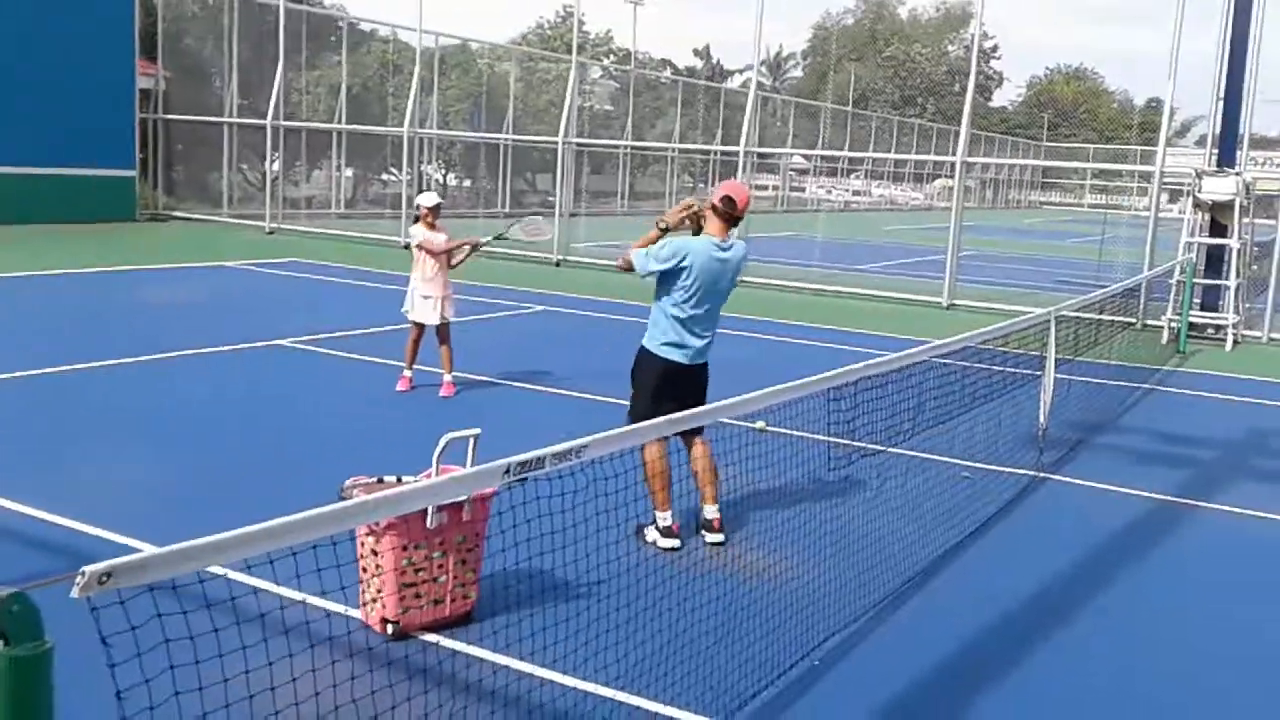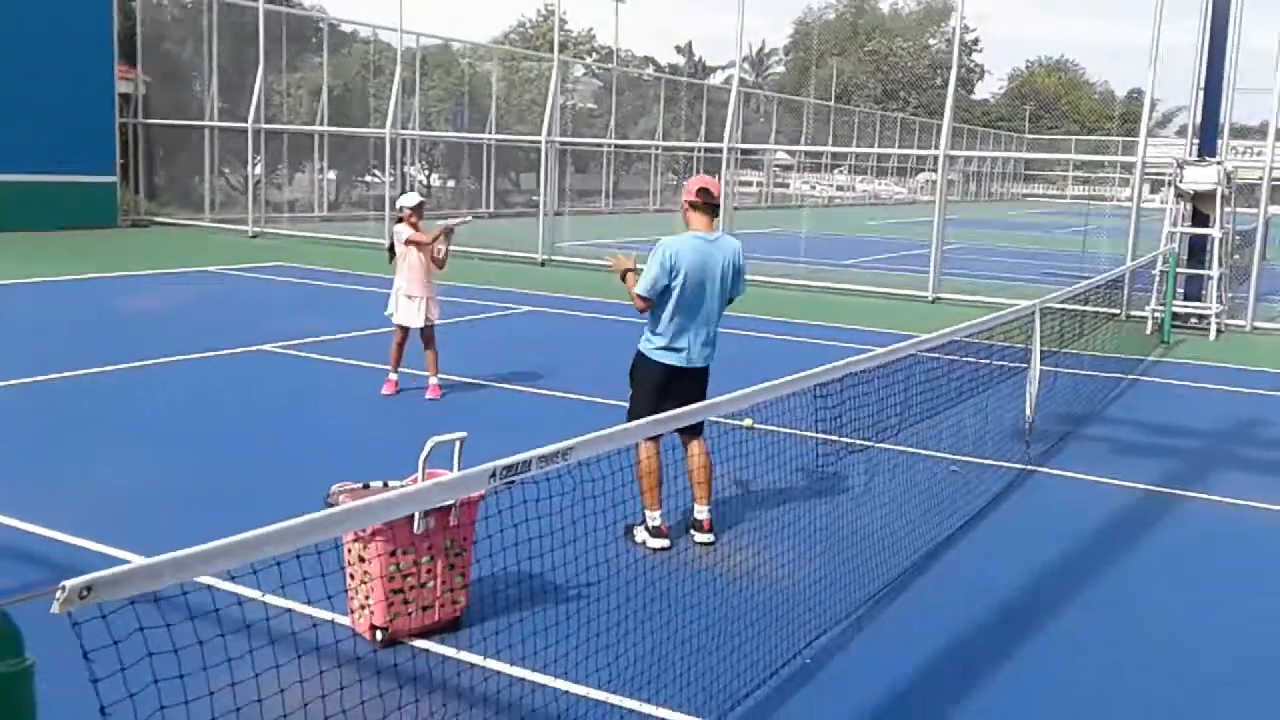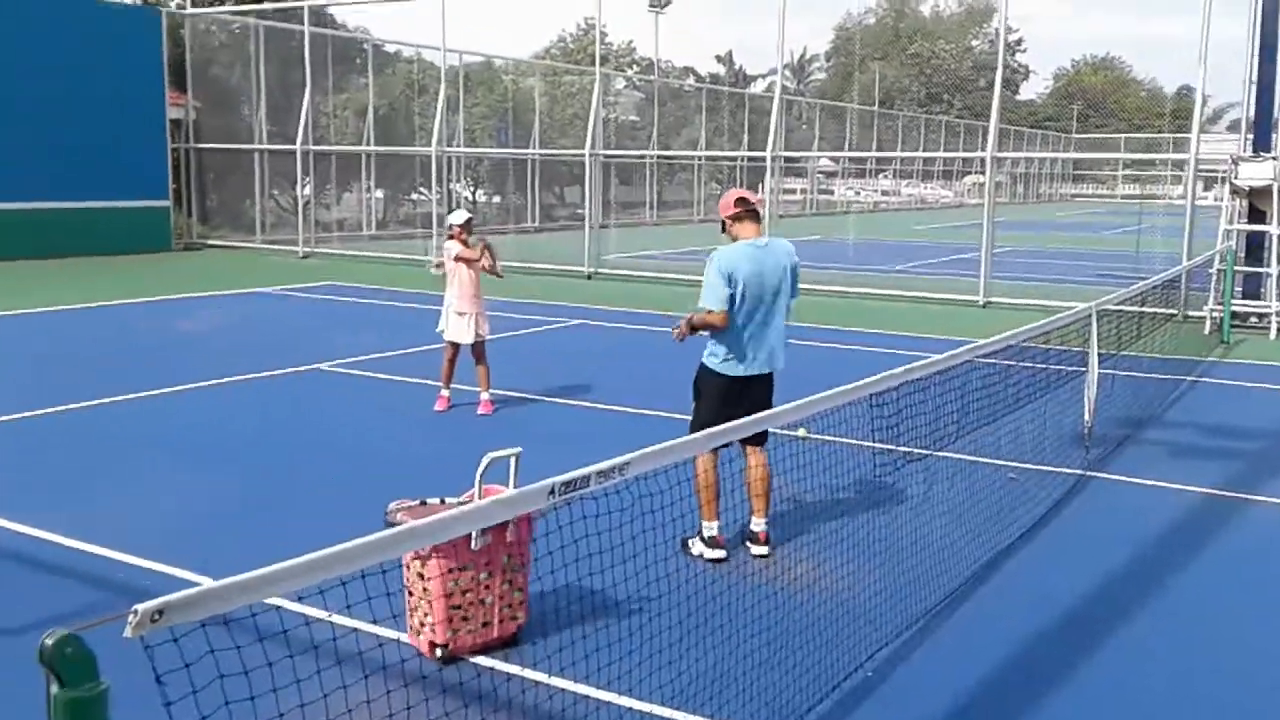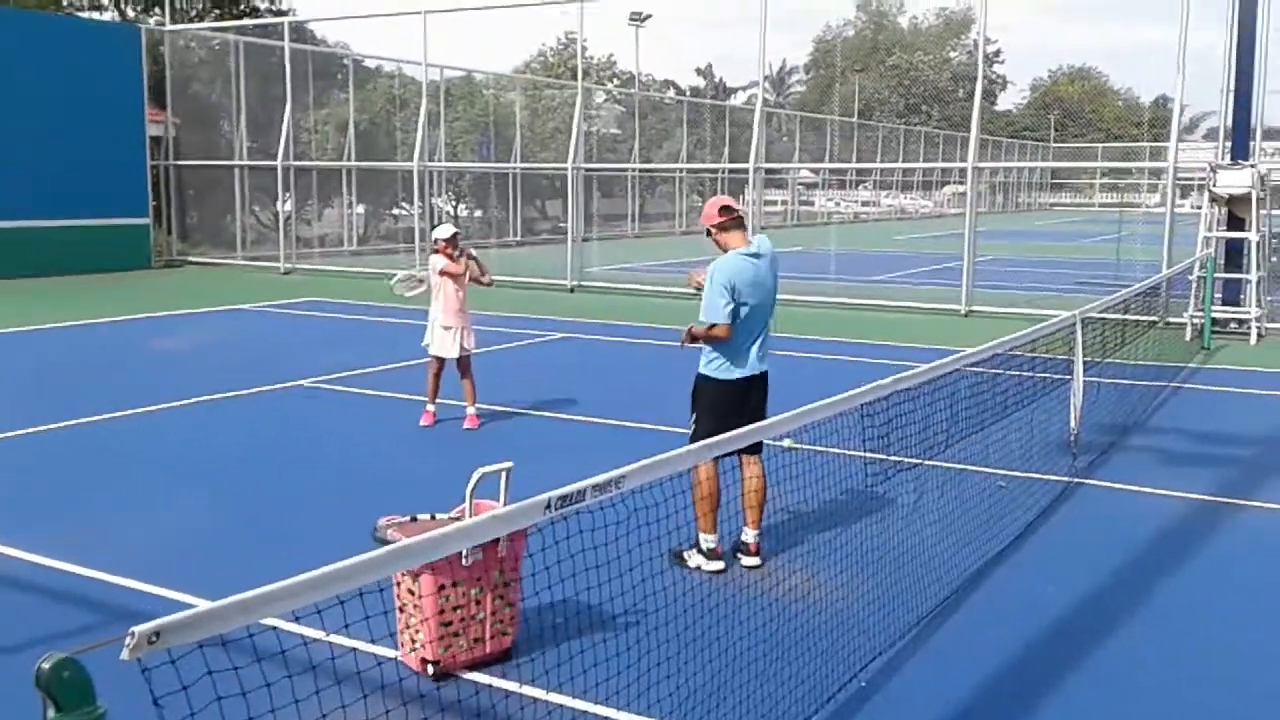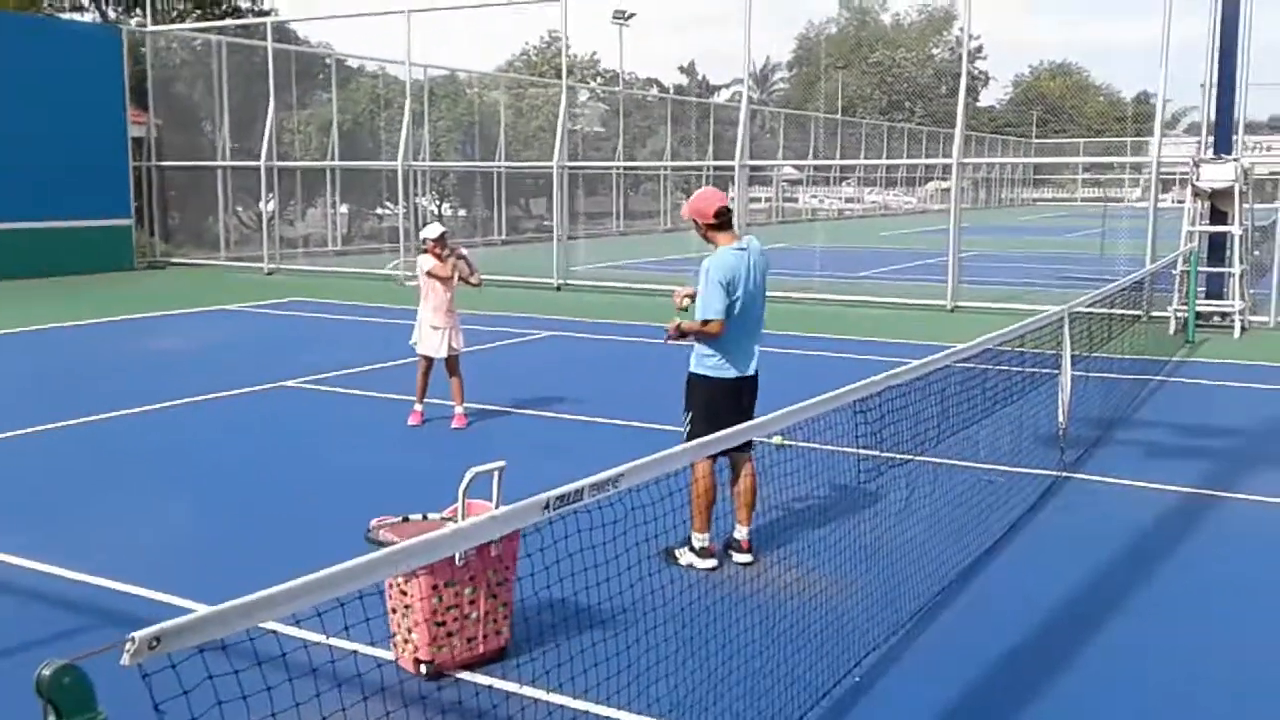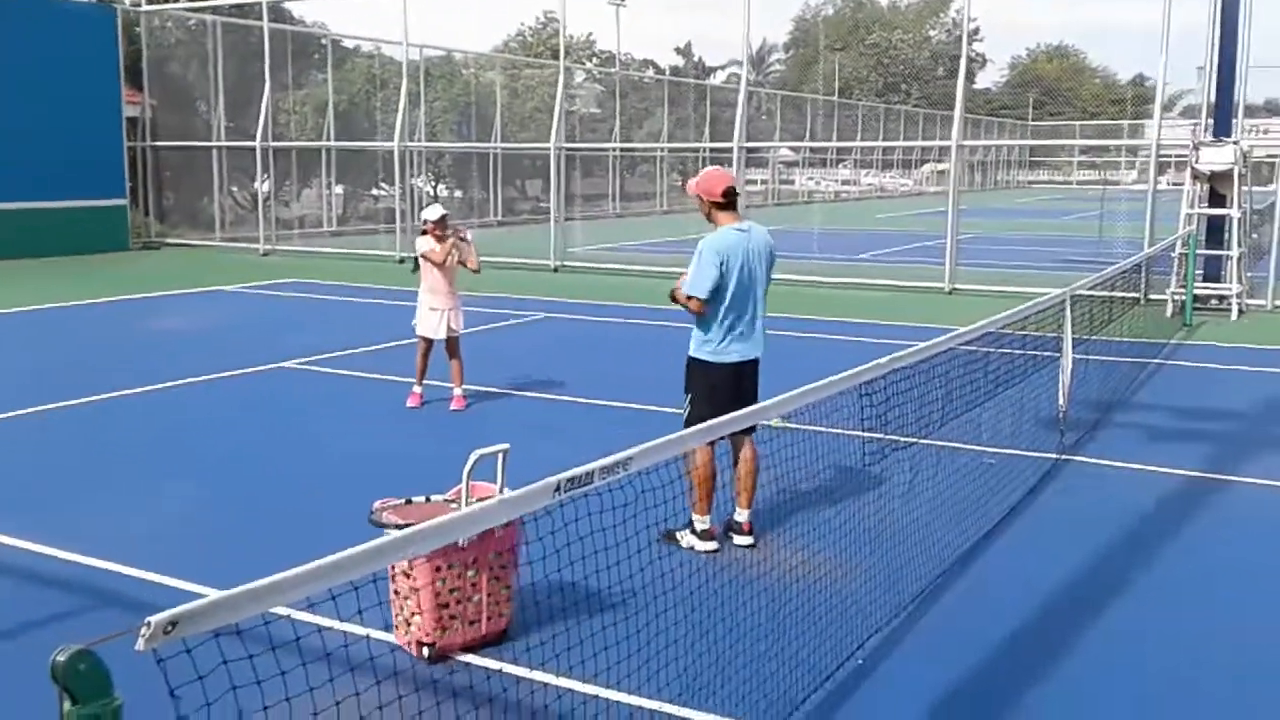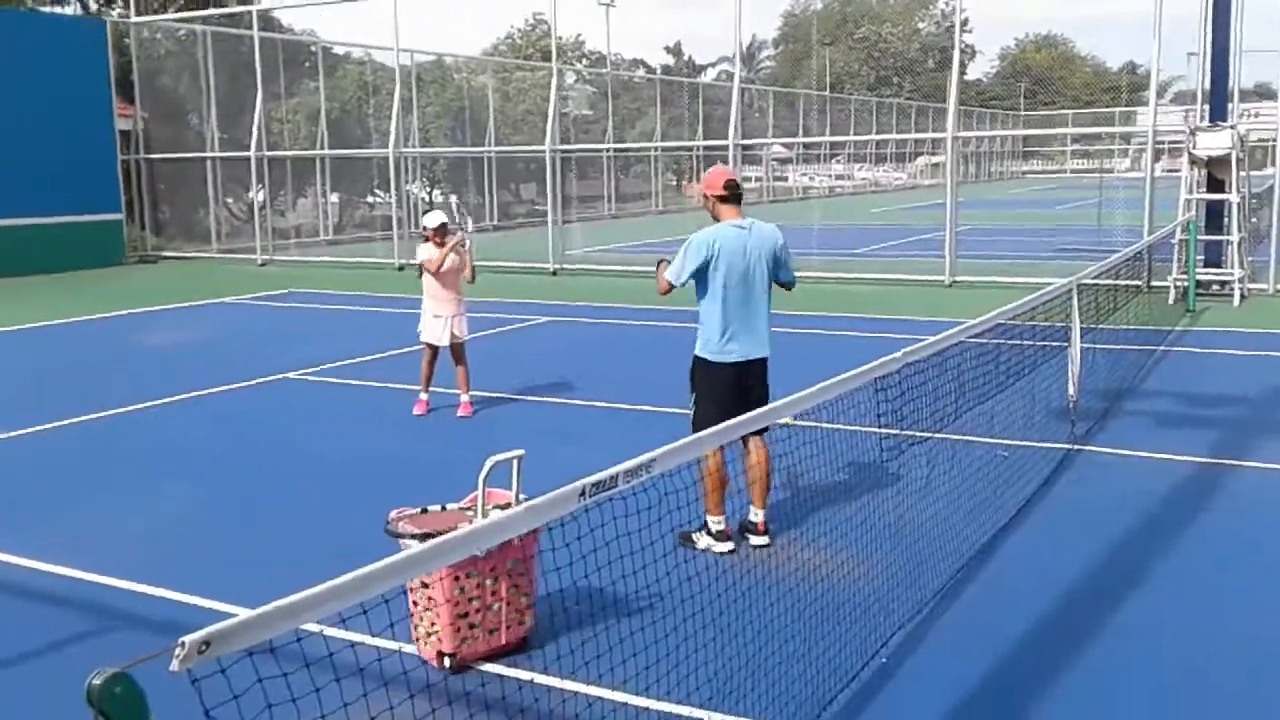
dt=0.2s
person 1, frame 1
left shoulder: (682, 248)
right shoulder: (738, 252)
left elbow: (626, 262)
left wrist: (664, 225)
right wrist: (696, 227)
left hip: (659, 355)
right hip: (696, 358)
left knee: (652, 438)
right knee: (694, 434)
left ankle: (664, 525)
right ankle: (712, 518)
person 1, frame 2
left shoulder: (669, 247)
right shoulder: (733, 249)
left elbow: (642, 303)
left wrist: (627, 272)
left hip: (658, 358)
right hip: (699, 360)
left knee: (646, 438)
right knee: (694, 437)
left ankle: (654, 525)
right ankle: (702, 519)
person 1, frame 3
left shoulder: (724, 258)
right shoulder: (786, 251)
left elbow: (717, 318)
left wrist: (690, 322)
left hip: (722, 369)
right hip: (764, 368)
left knee: (705, 449)
right knee: (755, 448)
left ankle: (710, 536)
right ankle: (759, 531)
person 1, frame 4
left shoulder: (722, 268)
right shoulder: (766, 248)
left elbow: (720, 330)
left wrist: (693, 332)
left hip: (720, 377)
right hip: (756, 375)
left knee: (704, 458)
right knee: (751, 457)
left ankle: (708, 548)
right ankle: (750, 542)
person 1, frame 5
left shoulder: (715, 265)
right shoulder: (755, 250)
left elbow: (714, 327)
left wrist: (682, 328)
right wrist: (696, 294)
left hip: (712, 376)
right hip: (746, 373)
left knee: (701, 457)
right knee: (742, 456)
left ankle: (700, 546)
right ankle: (742, 540)
person 1, frame 6
left shoulder: (712, 245)
right shoulder: (762, 237)
left elbow: (698, 304)
left wrist: (678, 293)
left hip: (711, 358)
right hip: (748, 355)
left knee: (700, 442)
right knee: (742, 438)
left ankle: (701, 528)
right ankle: (742, 522)
person 1, frame 7
left shoulder: (705, 240)
right shoulder: (771, 235)
left elbow: (664, 287)
right elbow: (788, 283)
left wrist: (663, 266)
left hip: (715, 357)
right hip: (756, 354)
right knee: (754, 438)
left ankle: (716, 529)
right ankle: (758, 522)
person 2, frame 1
left shoulder: (442, 233)
right shoulder: (415, 231)
left elbow: (449, 263)
right elbow: (437, 249)
left wrist: (468, 250)
right wrist: (465, 242)
left hip: (442, 292)
right hip: (421, 291)
left knee: (444, 336)
right knee: (415, 335)
left ankle: (448, 379)
right ankle: (406, 375)
person 2, frame 2
left shoulder: (426, 234)
right shoulder: (399, 230)
left elbow: (439, 265)
right elbow: (426, 241)
left wrist: (446, 242)
right wrist: (442, 230)
left hip: (426, 292)
right hip: (405, 292)
left knee: (428, 339)
right knee: (399, 337)
left ankle: (433, 382)
right ankle: (392, 378)
person 2, frame 3
left shoulder: (477, 250)
right shoulder: (450, 247)
left elbow: (498, 272)
right elbow: (475, 256)
left wrist: (488, 248)
right wrist: (483, 244)
left hip: (475, 308)
right hip: (456, 308)
left knee: (480, 354)
right knee: (450, 353)
left ankle: (485, 397)
right ankle: (444, 394)
person 2, frame 4
left shoulder: (463, 264)
right shoulder: (435, 260)
left elbow: (487, 281)
right elbow: (459, 270)
left wrist: (474, 258)
right wrist: (464, 257)
left hip: (461, 322)
right hip: (441, 322)
left knee: (465, 368)
right knee: (435, 368)
left ankle: (471, 412)
right ankle: (430, 409)
person 2, frame 5
left shoulder: (453, 264)
right shoulder: (423, 260)
left elbow: (476, 281)
right elbow: (446, 273)
left wrist: (464, 258)
right wrist: (453, 256)
left hip: (449, 322)
right hip: (429, 322)
left knee: (453, 368)
right knee: (424, 367)
left ankle: (459, 411)
right ankle: (417, 409)
person 2, frame 6
left shoulder: (456, 245)
right shoulder: (422, 242)
left elbow: (475, 267)
right elbow: (439, 259)
left wrist: (468, 242)
right wrist: (452, 239)
left hip: (450, 303)
right hip: (429, 303)
left knee: (453, 349)
right knee: (424, 348)
left ankle: (458, 393)
right ankle: (416, 391)
person 2, frame 7
left shoulder: (457, 251)
right shoulder: (423, 249)
left elbow: (469, 278)
right elbow: (434, 268)
left wrist: (466, 250)
right wrist: (449, 246)
left hip: (454, 310)
right hip: (433, 310)
left knee: (459, 355)
right knee: (429, 355)
left ankle: (465, 399)
right ankle: (423, 398)
